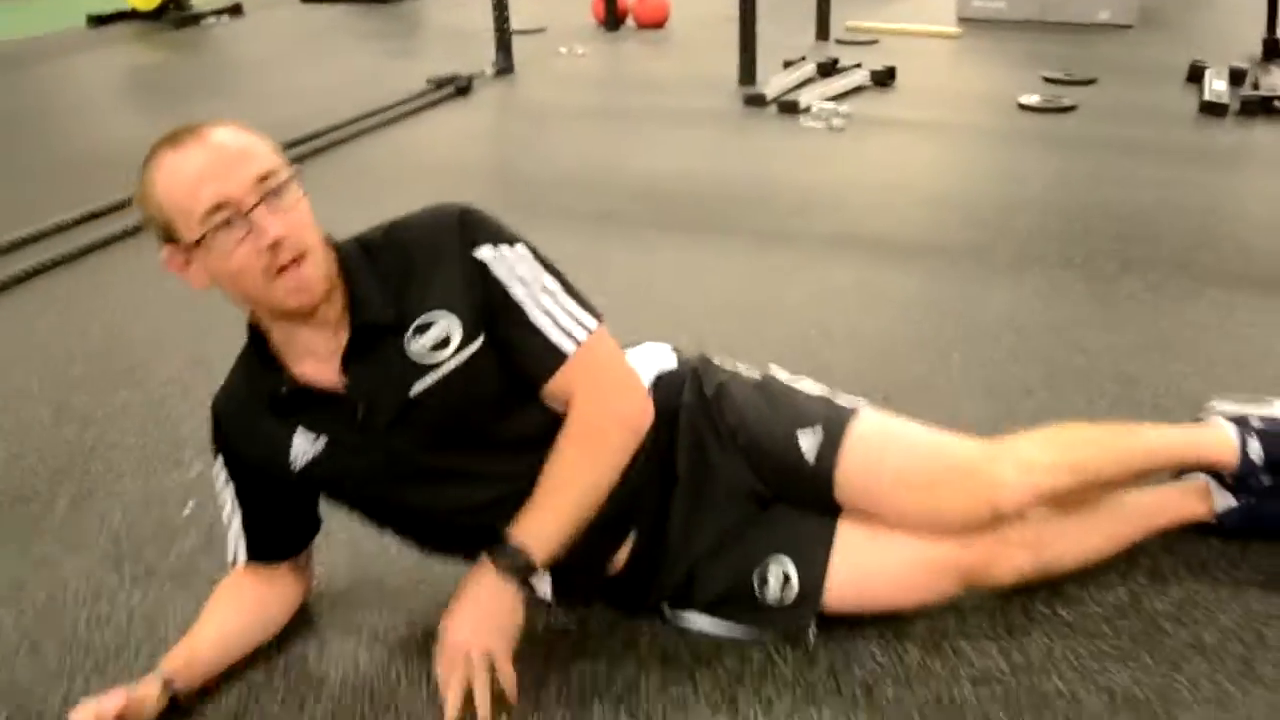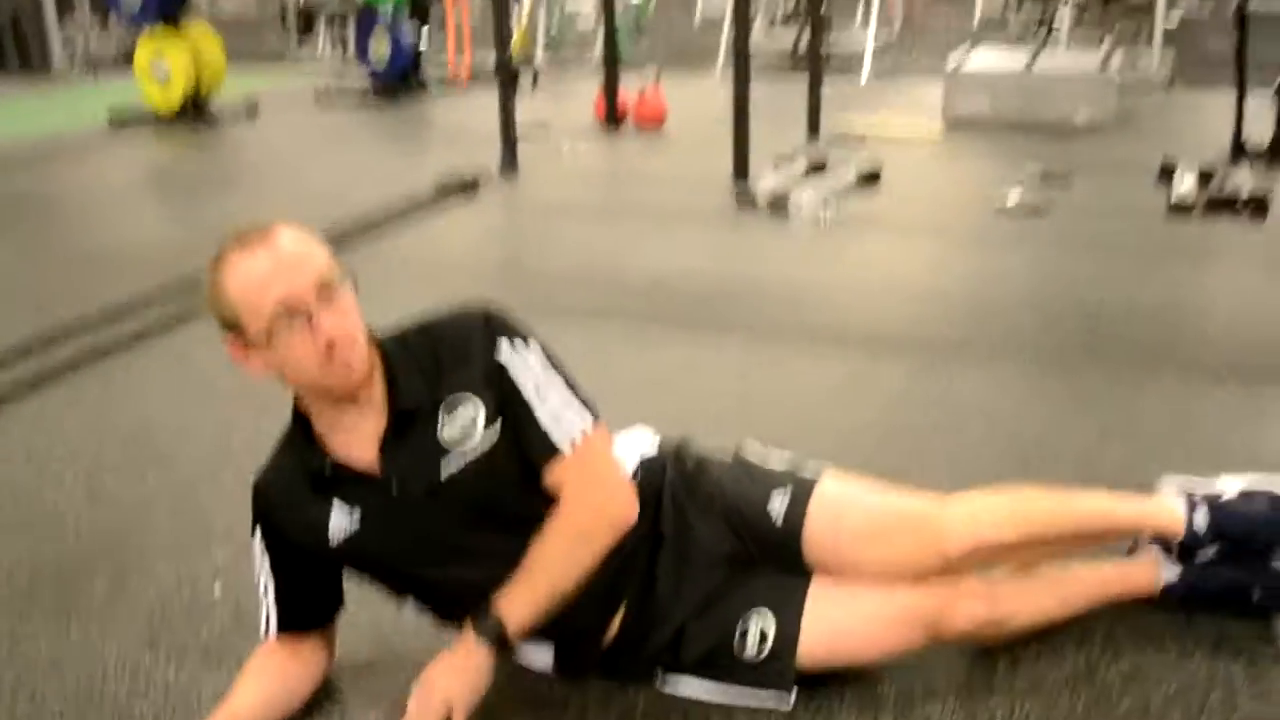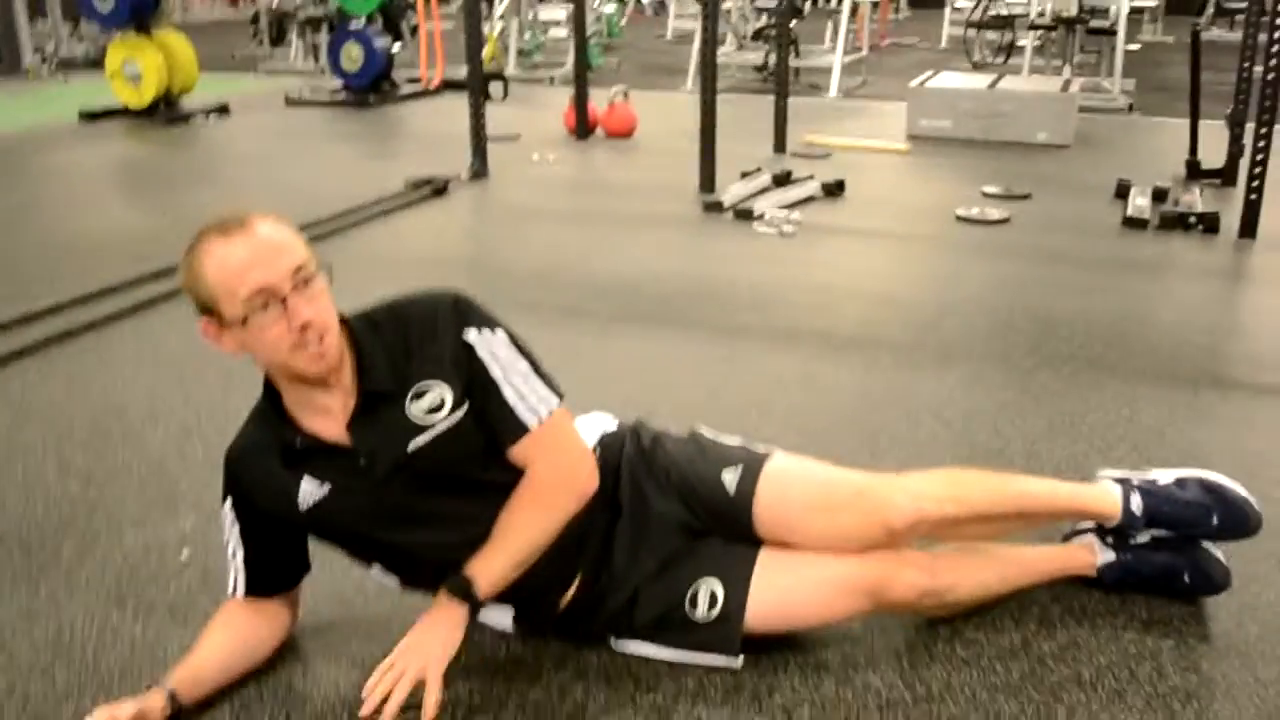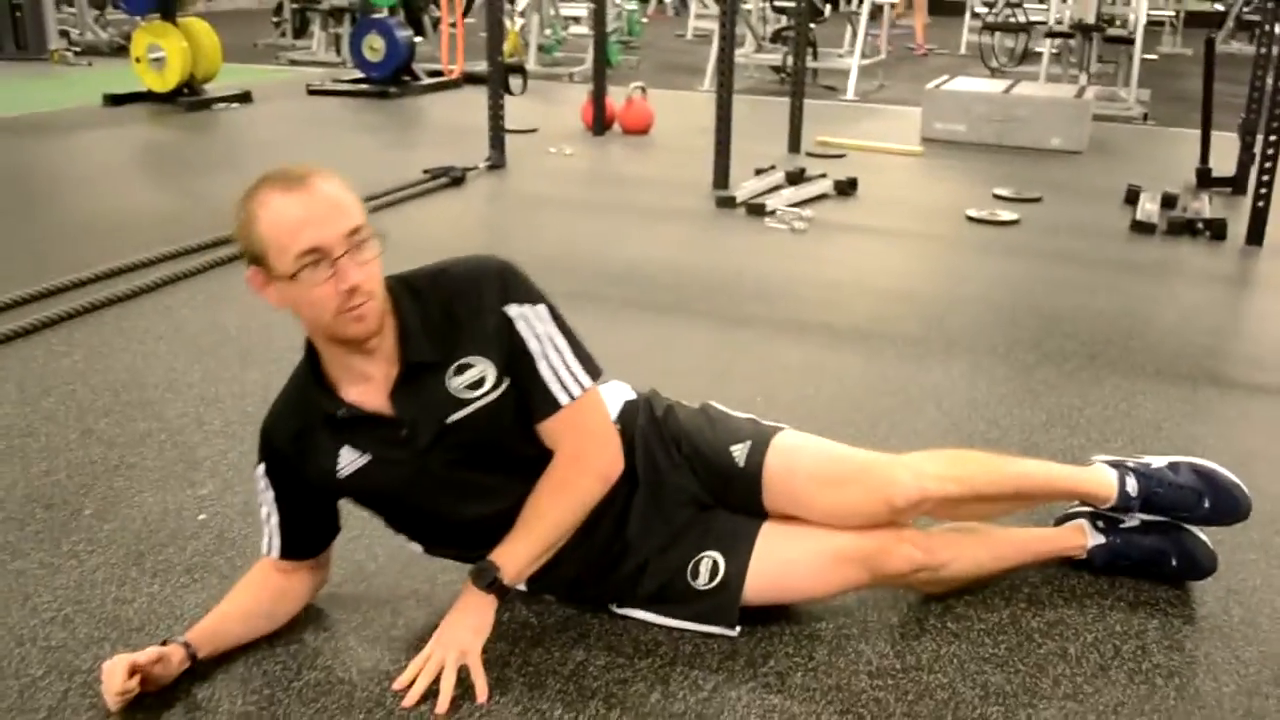
dt=0.4s
person 1, frame 1
left shoulder: (445, 249)
right shoulder: (252, 426)
left elbow: (614, 399)
right elbow: (271, 576)
left wrist: (501, 577)
left hip: (692, 428)
right hip: (654, 566)
left knee: (985, 492)
right knee: (980, 562)
person 1, frame 2
left shoulder: (474, 348)
right shoulder: (291, 502)
left elbow: (605, 495)
left hip: (688, 507)
left knee: (937, 542)
right knee: (948, 612)
left ankle: (1185, 518)
right ankle: (1163, 574)
person 1, frame 3
left shoulder: (432, 328)
right shoulder: (259, 473)
left elbow: (566, 466)
right elbow: (262, 607)
left wrist: (449, 608)
left hip: (637, 480)
right hip: (600, 597)
left knee: (883, 514)
right knee: (890, 583)
left ankle: (1120, 499)
right ankle: (1101, 560)
person 1, frame 4
left shoulder: (479, 295)
right shoulder: (299, 437)
left elbow: (592, 450)
right elbow: (290, 570)
left wrist: (481, 593)
left hip: (659, 451)
right hip: (616, 562)
left knee: (889, 491)
right knee: (888, 557)
left ankle: (1110, 481)
right ankle: (1091, 540)
